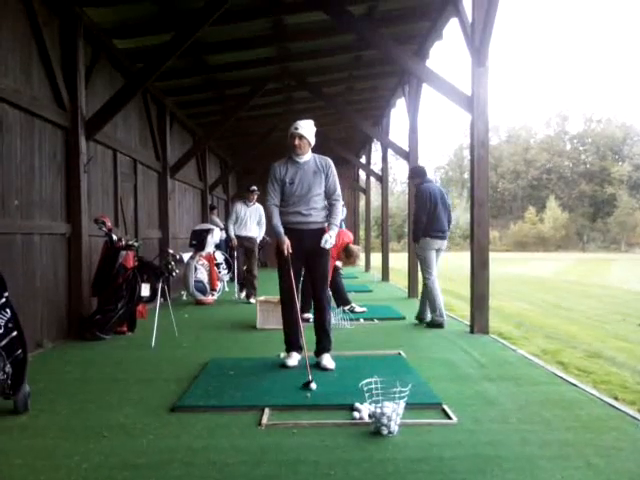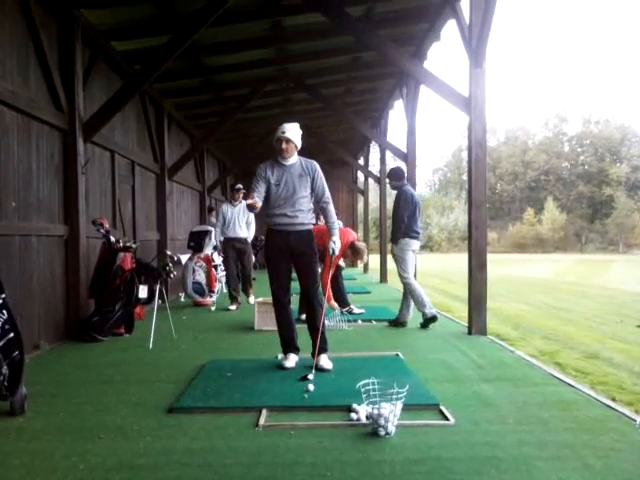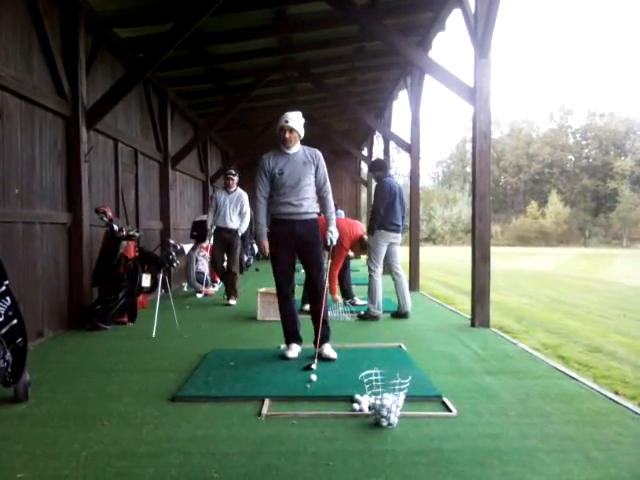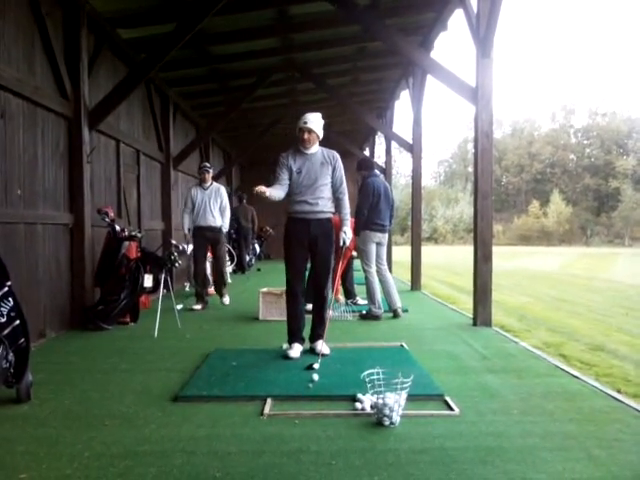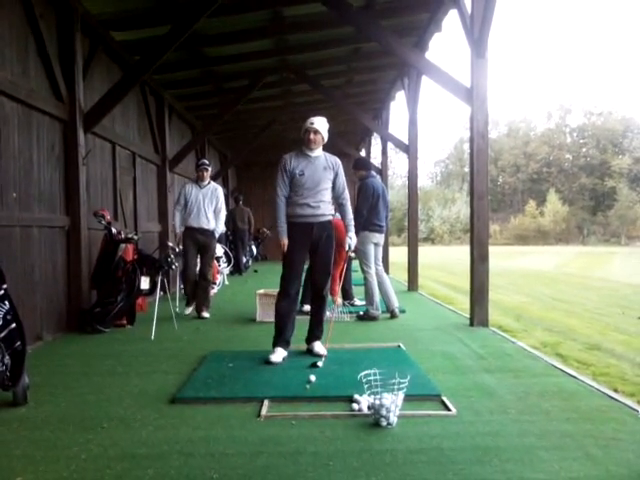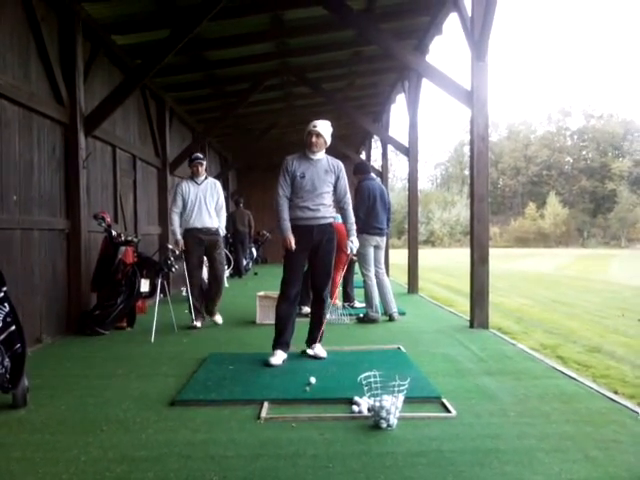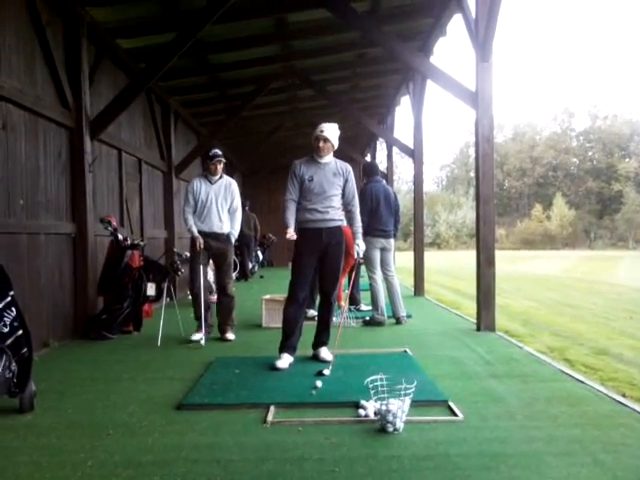
dt=0.7s
person 1, frame 1
left shoulder: (325, 164)
right shoulder: (279, 168)
left elbow: (335, 199)
right elbow: (272, 204)
left wrist: (333, 229)
right wrist: (280, 235)
left hip: (317, 235)
right hip: (290, 236)
left knee: (321, 295)
right knee: (288, 295)
left ankle: (324, 350)
right ankle: (293, 349)
person 1, frame 2
left shoulder: (311, 167)
right shoulder: (265, 170)
left elbow: (324, 201)
right elbow: (255, 196)
left wrist: (334, 233)
right wrist: (253, 203)
left hip: (303, 236)
right hip: (276, 238)
left knee: (312, 294)
right knee: (280, 297)
left ankle: (320, 351)
right ankle: (290, 350)
person 1, frame 3
left shoulder: (314, 156)
right shoulder: (268, 160)
left elbow: (324, 192)
right elbow: (261, 198)
left wrist: (332, 224)
right wrist: (262, 234)
left hip: (309, 225)
right hip: (280, 228)
left knee: (317, 283)
right knee: (284, 287)
left ankle: (323, 341)
right ankle: (293, 341)
person 1, frame 4
left shoulder: (332, 158)
right shoulder: (287, 158)
left elbow: (341, 193)
right elbow: (281, 187)
left wrist: (346, 224)
right wrist: (270, 191)
left hip: (323, 225)
right hip: (296, 224)
left knee: (322, 284)
right knee: (294, 284)
left ankle: (318, 337)
right ankle: (295, 340)
person 1, frame 5
left shoulder: (333, 163)
right shoulder: (289, 160)
left elbow: (342, 197)
right elbow: (281, 197)
left wrist: (350, 229)
right wrist: (282, 232)
left hip: (324, 228)
right hip: (297, 228)
left knee: (320, 286)
right knee: (289, 286)
left ankle: (314, 339)
right ankle: (281, 344)
person 1, frame 6
left shoulder: (336, 166)
right shoulder: (291, 163)
left elbow: (344, 201)
right elbow: (282, 198)
left wrist: (352, 233)
right wrist: (286, 231)
left hip: (325, 231)
right hip: (298, 230)
left knee: (321, 289)
right knee: (290, 289)
left ankle: (314, 341)
right ankle: (281, 346)
person 1, frame 7
left shoulder: (344, 169)
right shoulder: (299, 167)
left elbow: (352, 205)
right elbow: (291, 200)
left wrist: (358, 236)
right wrist: (290, 226)
left hip: (334, 234)
right hip: (307, 234)
left knee: (329, 292)
right knee: (298, 292)
left ankle: (321, 345)
right ankle: (287, 350)
person 2, frame 1
left shoulder: (422, 190)
right shoulder: (441, 190)
left elbow: (420, 217)
right elbow: (449, 217)
left wrist: (415, 238)
right wrist: (444, 234)
left hip: (427, 239)
right hip: (441, 238)
left knee: (429, 278)
right knee: (432, 276)
left ankle: (438, 318)
right ankle: (424, 314)
person 2, frame 2
left shoulder: (403, 193)
right shoulder: (411, 192)
left elbow: (401, 219)
left wrist: (394, 239)
left hip: (404, 240)
right hip: (413, 240)
left knee: (406, 279)
right knee: (408, 279)
left ankle: (428, 312)
right ankle: (403, 317)
person 2, frame 3
left shoulder: (383, 184)
right shoulder: (397, 185)
left elbow: (378, 210)
right elbow: (403, 210)
left wrist: (371, 230)
right wrist: (398, 226)
left hip: (382, 232)
right hip: (396, 233)
left knee: (375, 271)
right knee: (397, 270)
left ankle: (374, 311)
right ankle: (404, 308)
person 2, frame 4
left shoulder: (368, 183)
right shoulder: (385, 184)
left elbow: (362, 210)
right elbow: (391, 209)
left wrist: (356, 232)
left hip: (368, 232)
right hip: (383, 232)
left knee: (370, 271)
right knee: (383, 269)
left ankle: (376, 310)
right ankle: (396, 306)
person 2, frame 5
left shoulder: (366, 184)
right shoulder: (380, 184)
left elbow: (361, 211)
right elbow: (385, 210)
left wrist: (355, 233)
left hip: (367, 232)
right hip: (379, 232)
left knee: (369, 272)
right knee: (379, 270)
left ankle: (373, 311)
right ankle: (393, 307)
person 2, frame 6
left shoulder: (363, 187)
right shoulder: (381, 187)
left elbow: (358, 214)
right elbow: (388, 212)
left hip: (366, 235)
right hip: (381, 235)
left knee: (368, 274)
right knee: (380, 272)
left ankle: (373, 313)
right ankle: (392, 311)
person 2, frame 7
left shoulder: (367, 190)
right shoulder: (390, 190)
left elbow: (363, 217)
right elbow: (397, 215)
left hip: (372, 238)
right hip: (388, 238)
left knee: (375, 277)
right knee: (390, 275)
left ankle: (379, 316)
right ankle: (400, 314)
person 3, frame 1
left shoulder: (259, 208)
right shoulder: (237, 205)
left elbow: (262, 225)
right elbow: (230, 222)
left wrist: (258, 239)
right wrist: (232, 236)
left hip: (252, 240)
right hip: (238, 239)
left knee: (252, 269)
right knee: (239, 266)
left ankle: (251, 294)
right ankle: (242, 287)
person 3, frame 2
left shoulder: (246, 207)
right shoulder: (224, 207)
left elbow: (251, 224)
right elbow: (219, 225)
left wrist: (248, 239)
right wrist: (219, 242)
left hip: (243, 241)
right hip: (228, 242)
left knee: (247, 270)
right knee: (231, 272)
left ankle: (248, 291)
right ankle: (234, 300)
person 3, frame 3
left shoulder: (242, 195)
right shoulder: (218, 193)
left elbow: (246, 216)
right elbow: (212, 211)
left wrist: (239, 232)
right wrist: (209, 227)
left hip: (233, 233)
right hip: (219, 231)
left knee: (233, 265)
right knee: (216, 262)
left ankle: (232, 295)
right ankle: (229, 286)
person 3, frame 4
left shoulder: (220, 189)
right shoulder: (193, 191)
left elbow: (226, 210)
right elbow: (187, 212)
left wrist: (223, 229)
right wrist: (186, 231)
left hip: (216, 230)
right hip: (199, 231)
left knee: (219, 263)
right knee: (199, 266)
left ankle: (222, 291)
right ankle: (201, 299)
person 3, frame 5
left shoulder: (217, 190)
right shoulder: (187, 188)
left elbow: (221, 213)
right elbow: (178, 209)
left wrist: (216, 233)
right wrist: (178, 230)
left hip: (208, 234)
right hip: (190, 232)
left knee: (206, 272)
right knee: (188, 270)
left ankle: (203, 307)
right ankle: (191, 299)
person 3, frame 6
left shoulder: (215, 185)
right shoulder: (183, 186)
left elbow: (221, 210)
right elbow: (175, 212)
left wrist: (220, 231)
right wrist: (178, 235)
left hip: (213, 233)
right hip: (191, 234)
left knee: (218, 273)
right knee: (193, 276)
left ankle: (211, 308)
right ankle: (197, 316)
person 3, frame 7
left shoulder: (230, 184)
right shoulder: (195, 184)
left elbow: (236, 212)
right elbow: (188, 211)
left wrist: (232, 237)
right wrist: (195, 233)
left hip: (223, 239)
right hip: (201, 238)
left knee: (225, 285)
right knee: (196, 283)
left ankle: (226, 327)
right ankle: (204, 324)
